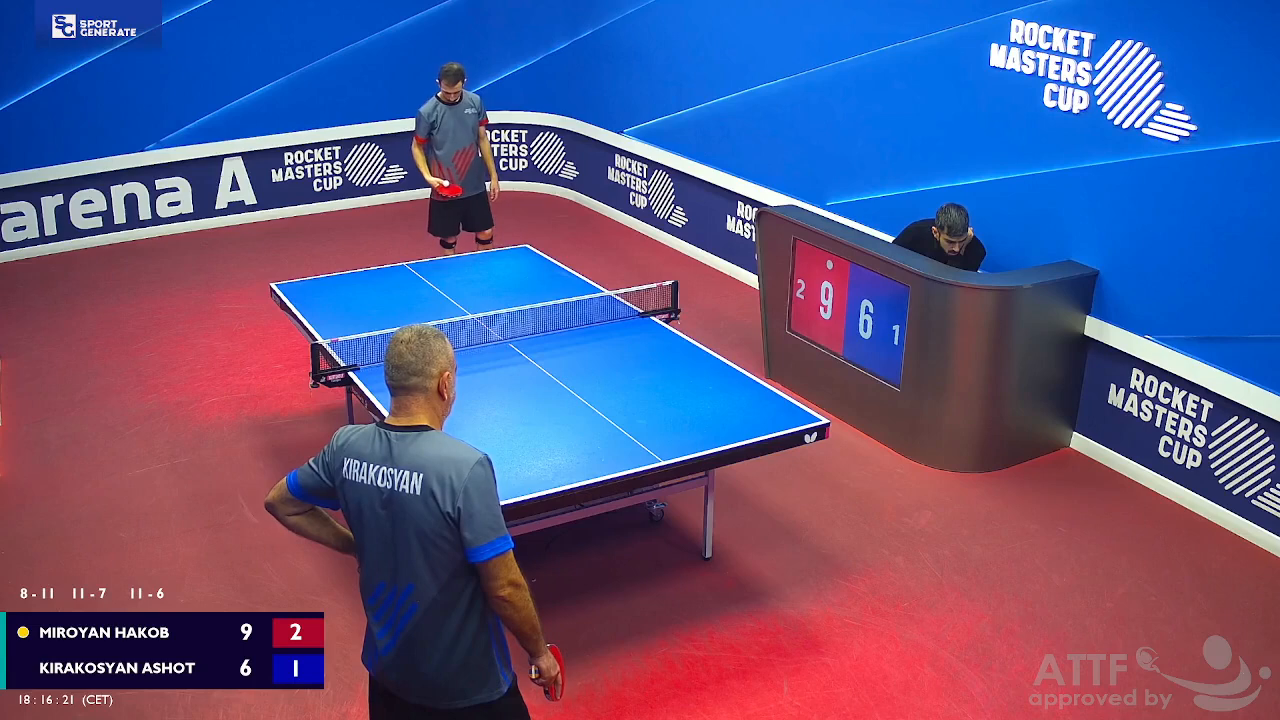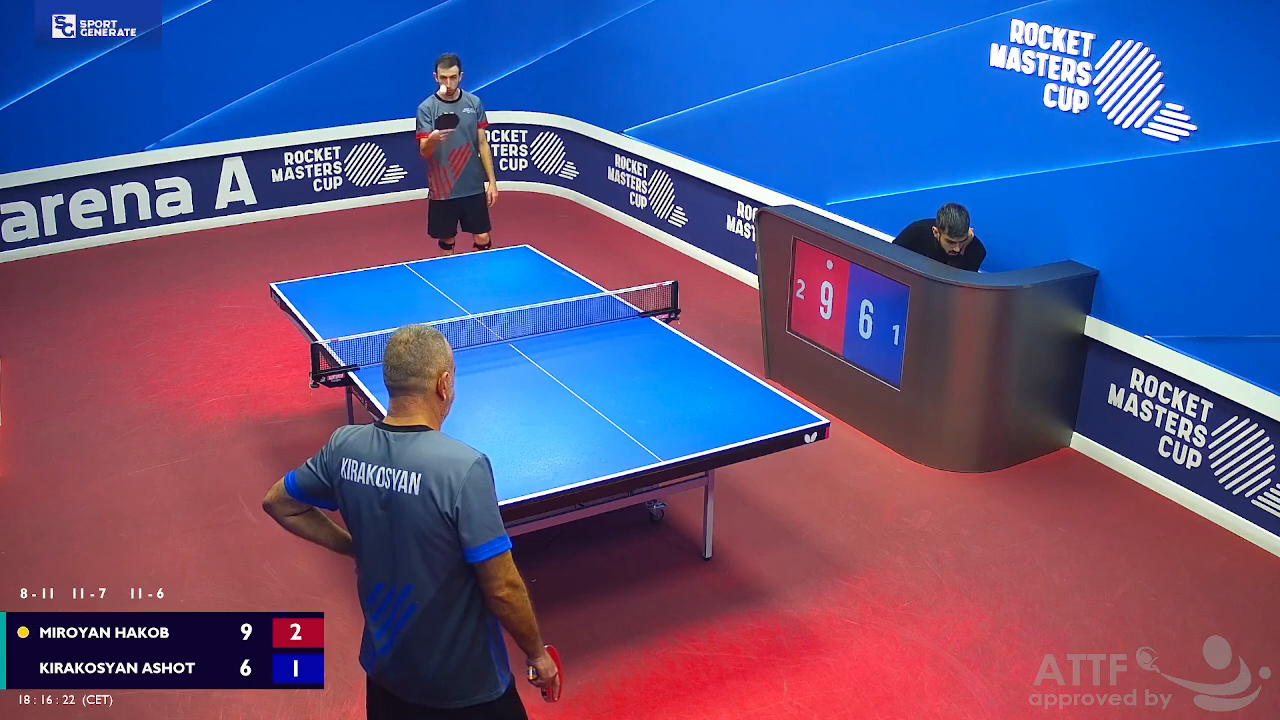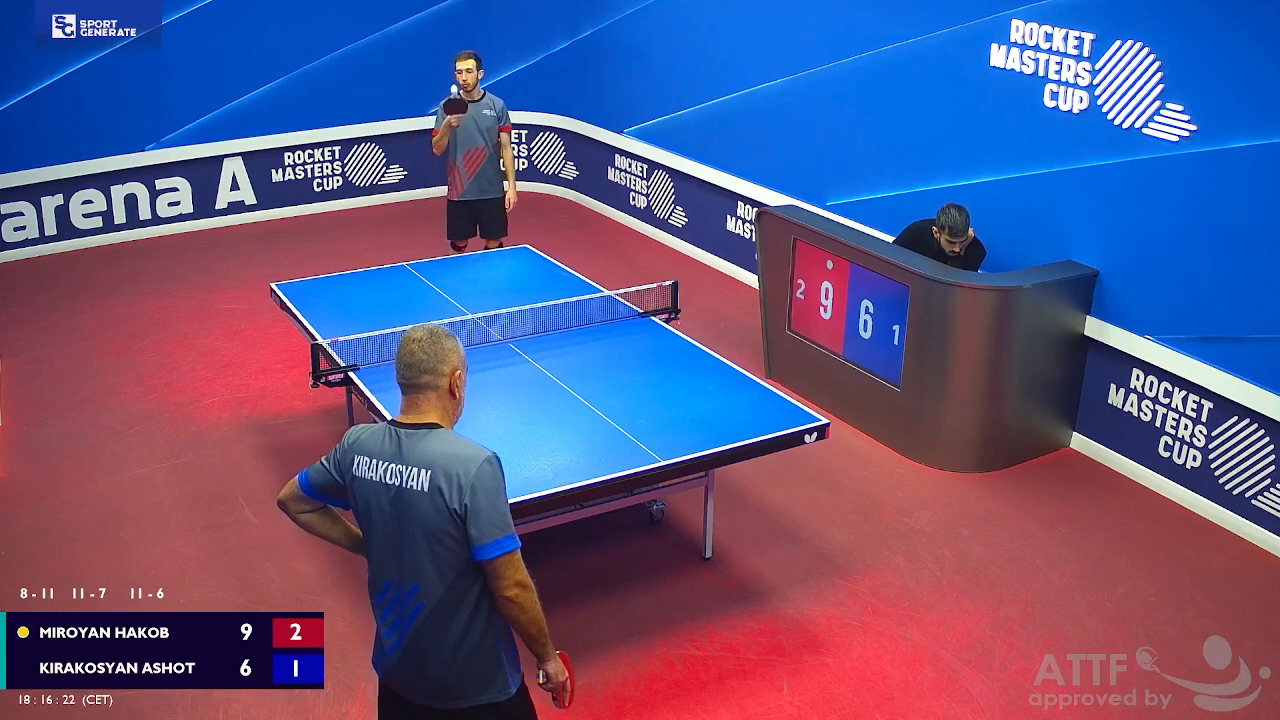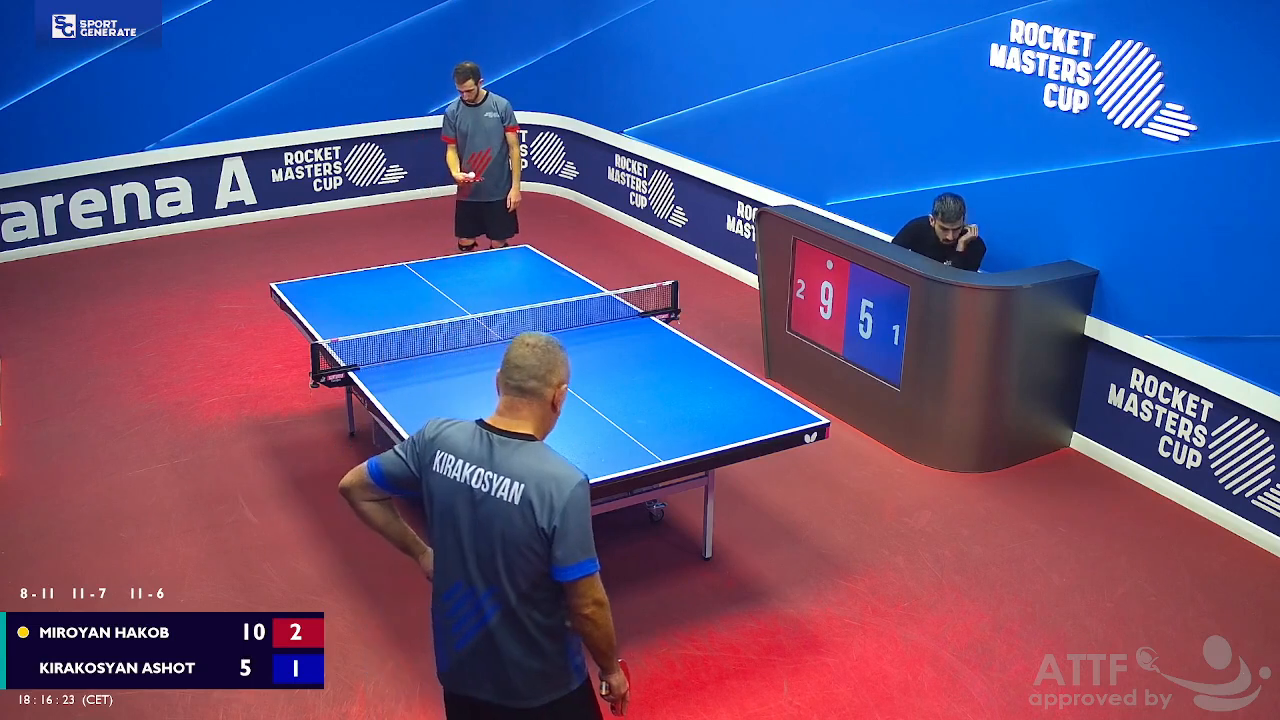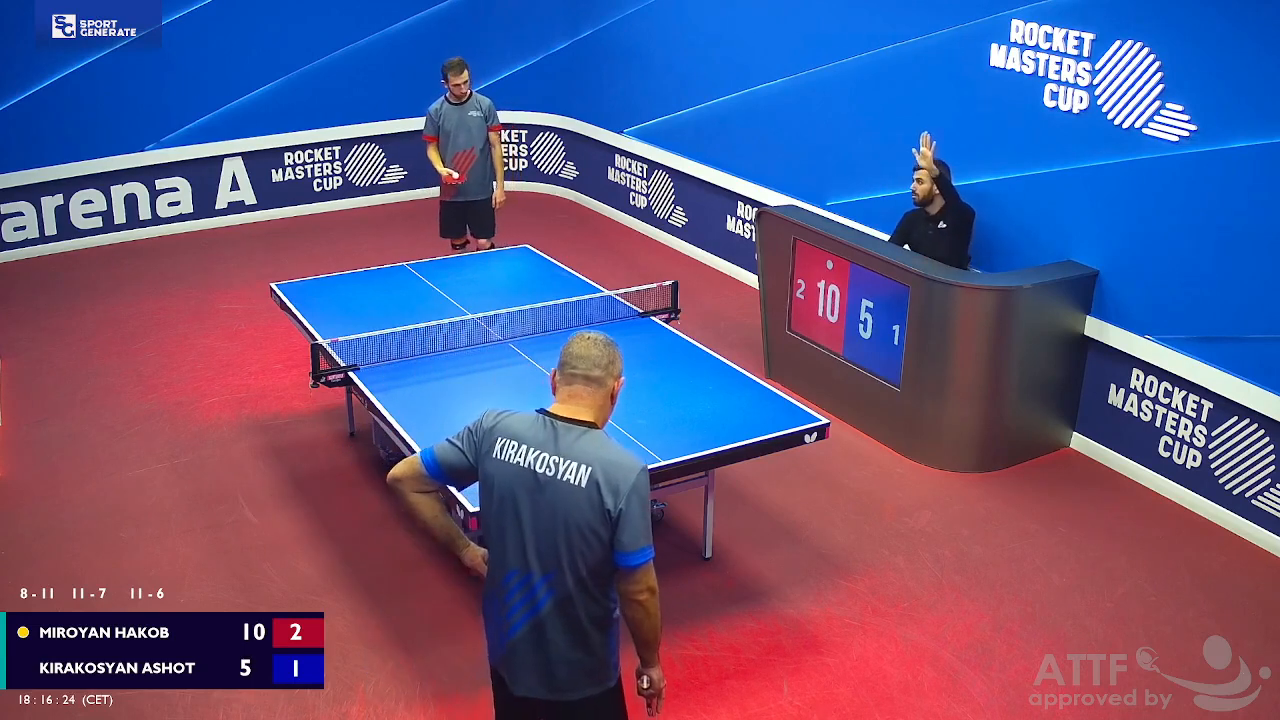
dt=0.7s
person 1, frame 1
left shoulder: (347, 446)
right shoulder: (464, 467)
left elbow: (281, 504)
right elbow: (504, 589)
right wrist: (540, 652)
left hip: (387, 668)
right hip: (468, 685)
person 1, frame 2
left shoulder: (345, 446)
right shoulder: (463, 467)
left elbow: (278, 504)
right elbow: (502, 589)
right wrist: (537, 653)
left hip: (384, 669)
right hip: (466, 685)
person 1, frame 3
left shoulder: (357, 444)
right shoulder: (472, 465)
left elbow: (293, 501)
right elbow: (510, 588)
right wrist: (546, 656)
left hip: (397, 668)
right hip: (477, 685)
person 1, frame 4
left shoulder: (438, 438)
right shoulder: (562, 484)
left elbow: (355, 487)
right elbow: (586, 605)
left wrist: (420, 552)
right wrist: (611, 669)
left hip: (459, 664)
right hip: (543, 682)
person 1, frame 5
left shoulder: (494, 428)
right shoulder: (623, 472)
left elbow: (404, 478)
right elbow: (638, 591)
left wrist: (463, 548)
right wrist: (650, 662)
left hip: (506, 642)
right hip: (580, 665)
person 2, frame 1
left shoulder: (475, 102)
right shoulder: (427, 111)
left elbow: (483, 139)
right elbow: (417, 147)
left wrist: (493, 176)
right wrist: (427, 176)
left hip: (475, 186)
left knee: (485, 235)
right knee: (448, 241)
person 2, frame 2
left shoulder: (474, 103)
right shoulder: (426, 108)
left elbow: (483, 143)
right elbow: (424, 150)
left wrist: (491, 181)
right wrist: (433, 138)
left hip: (474, 187)
right hip: (442, 190)
left knee: (482, 239)
right knee: (447, 242)
person 2, frame 3
left shoulder: (497, 105)
right shoulder: (447, 107)
left elbow: (506, 147)
right elbow: (437, 149)
left wrist: (512, 186)
right wrist: (447, 126)
left hip: (491, 191)
right hip: (459, 192)
left knee: (494, 245)
right knee: (459, 245)
person 2, frame 4
left shoulder: (501, 106)
right shoulder: (452, 112)
left elbow: (513, 147)
right elbow: (451, 149)
left wrist: (516, 187)
right wrist: (456, 173)
left hip: (498, 192)
right hip: (467, 193)
left knee: (498, 245)
right knee: (465, 245)
person 2, frame 5
left shoulder: (485, 105)
right shoulder: (435, 111)
left elbow: (496, 146)
right elbow: (432, 147)
left wrist: (500, 185)
right wrist: (441, 169)
left hip: (481, 191)
right hip: (451, 192)
left knee: (484, 245)
right knee: (457, 244)
